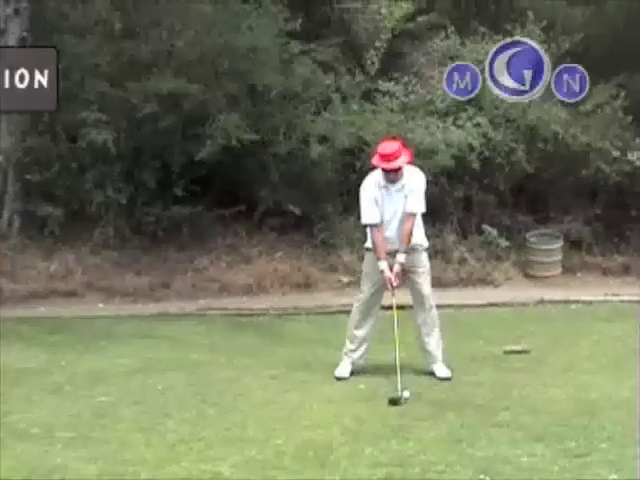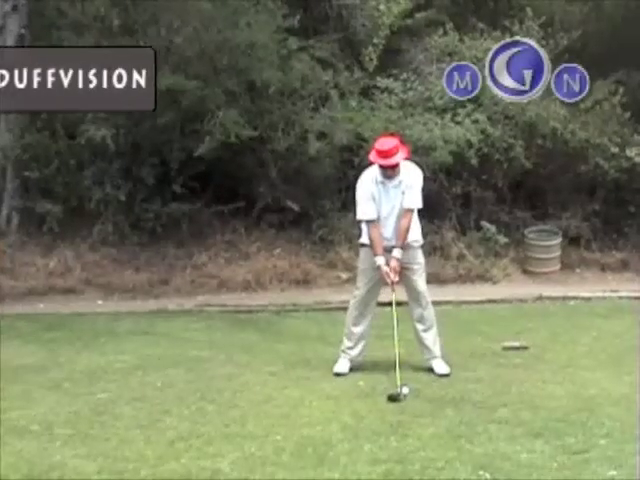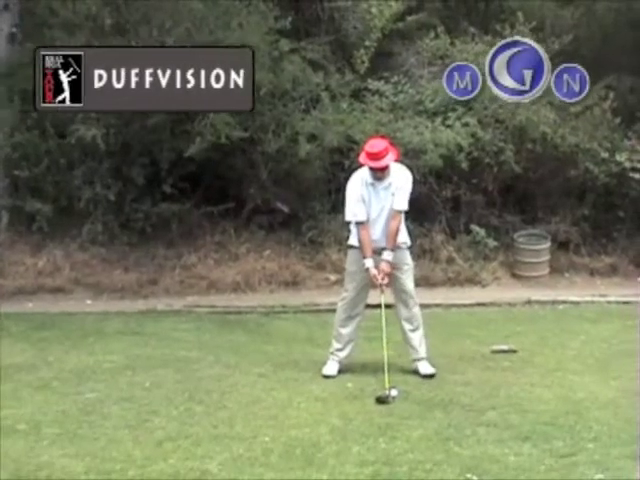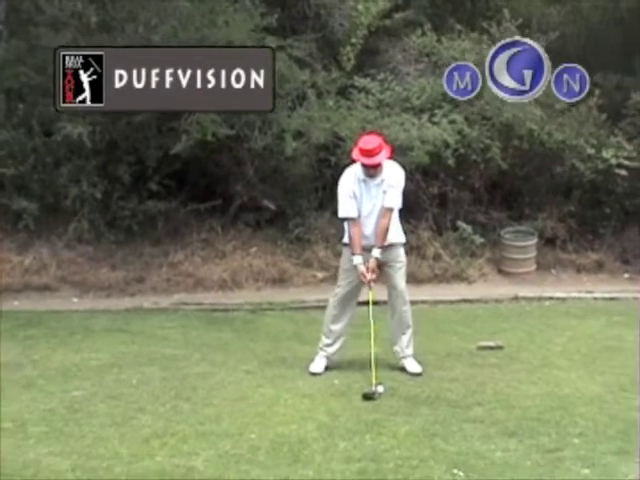
dt=0.4s
person 1, frame 1
left shoulder: (416, 177)
right shoulder: (369, 185)
left elbow: (409, 221)
right elbow: (375, 228)
left wrist: (400, 260)
right wrist: (384, 266)
left hip: (413, 249)
right hip: (378, 250)
left knee: (425, 302)
right knee: (365, 303)
left ankle: (436, 360)
right ankle: (349, 359)
person 1, frame 2
left shoulder: (413, 173)
right shoulder: (366, 181)
left elbow: (406, 216)
right elbow: (372, 224)
left wrist: (396, 255)
right wrist: (380, 261)
left hip: (407, 245)
right hip: (374, 246)
left knee: (421, 299)
right knee: (361, 300)
left ankle: (434, 356)
right ankle: (347, 355)
person 1, frame 3
left shoulder: (402, 175)
right shoulder: (356, 182)
left elbow: (396, 218)
right elbow: (361, 226)
left wrist: (387, 257)
right wrist: (369, 264)
left hip: (396, 247)
right hip: (362, 248)
left knee: (408, 299)
right knee: (349, 301)
left ankle: (420, 357)
right ankle: (336, 357)
person 1, frame 4
left shoulder: (395, 172)
right shoulder: (348, 179)
left elbow: (386, 216)
right elbow: (353, 222)
left wrist: (376, 255)
right wrist: (358, 260)
left hip: (390, 245)
right hip: (357, 245)
left knee: (400, 297)
right knee: (342, 298)
left ankle: (406, 354)
right ankle: (324, 353)
